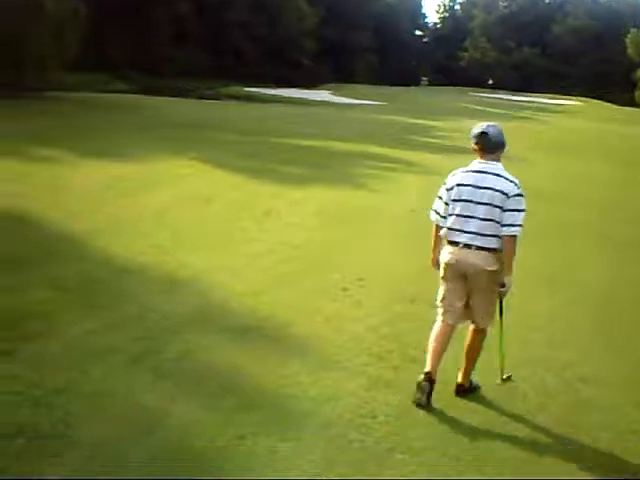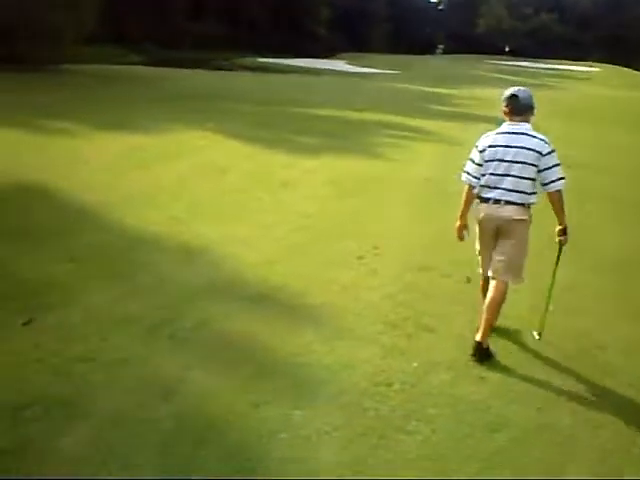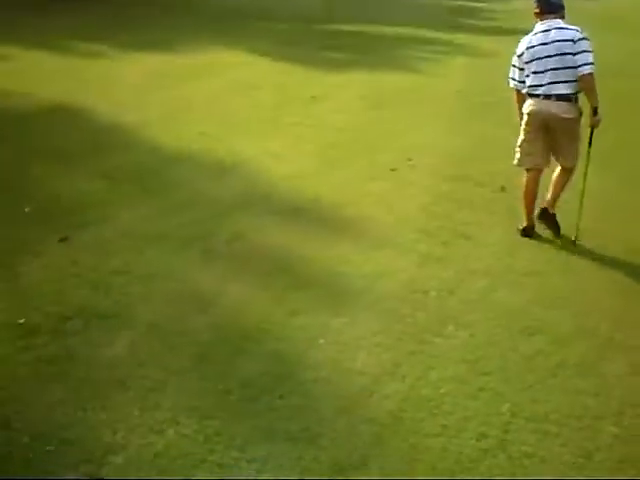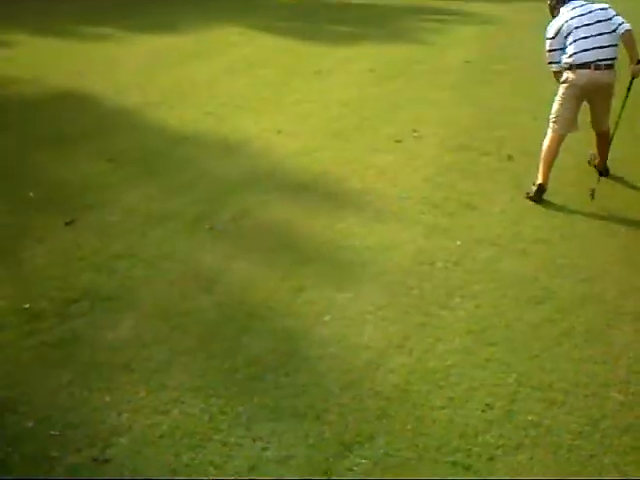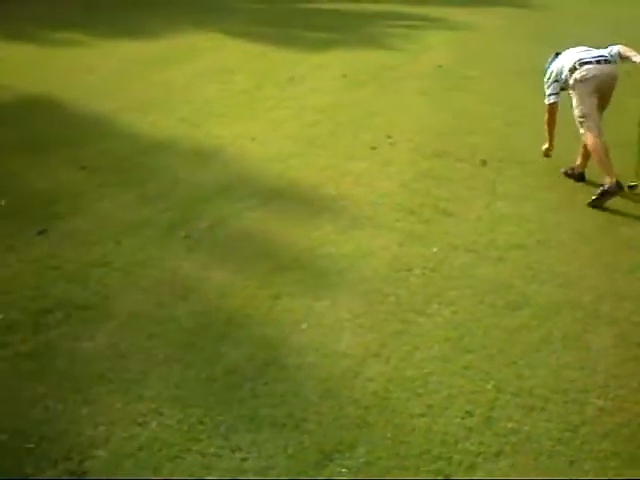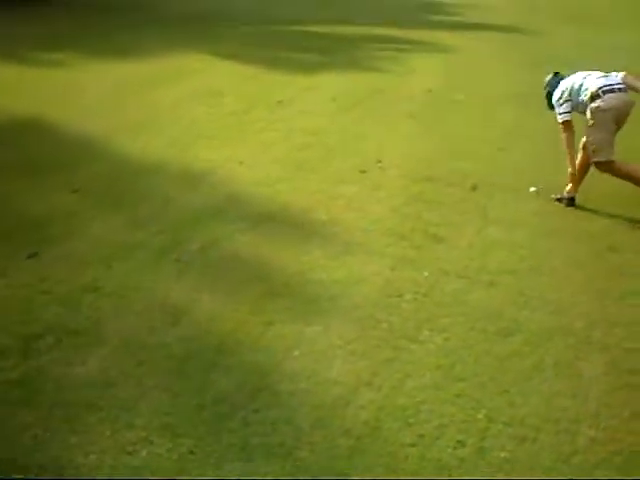
dt=0.4s
person 1, frame 1
left shoulder: (455, 178)
right shoulder: (510, 186)
left elbow: (439, 222)
right elbow: (509, 236)
left wrist: (436, 253)
right wrist: (506, 275)
left hip: (453, 254)
right hip: (487, 260)
left knee: (445, 319)
right knee: (479, 323)
left ankle: (428, 376)
right ankle: (464, 381)
person 1, frame 2
left shoulder: (487, 140)
right shoulder: (541, 144)
left elbow: (470, 184)
right elbow: (554, 188)
left wrist: (462, 217)
right wrist: (562, 224)
left hip: (486, 211)
right hip: (516, 215)
left knee: (489, 271)
right knee: (502, 279)
left ankle: (487, 323)
right ankle: (481, 341)
person 1, frame 3
left shoulder: (527, 41)
right shoulder: (575, 35)
left elbow: (518, 86)
right elbow: (586, 74)
left wrist: (522, 113)
right wrist: (595, 108)
left hip: (534, 106)
right hip: (565, 108)
left knee: (532, 167)
right knee: (567, 162)
left ankle: (528, 222)
right ankle: (548, 208)
person 1, frame 4
left shoulder: (556, 24)
left elbow: (556, 66)
left wrist: (565, 91)
left hip: (576, 76)
right hip: (605, 74)
left knee: (556, 131)
right knee: (601, 122)
left ankle: (540, 185)
right ankle: (602, 163)
person 1, frame 5
left shoulder: (552, 71)
right shoulder: (588, 51)
left elbow: (551, 111)
right elbow: (618, 50)
left wrist: (550, 142)
left hip: (584, 75)
right hip: (609, 70)
left knee: (590, 132)
right knee: (592, 122)
left ankle: (611, 182)
right ankle: (579, 168)
person 1, frame 6
left shoulder: (559, 93)
right shoulder: (587, 77)
left elbow: (567, 130)
right elbow: (623, 77)
left wrist: (571, 164)
left hip: (604, 103)
right hip: (624, 99)
left knee: (601, 161)
right knee: (586, 147)
right ankle: (569, 192)
